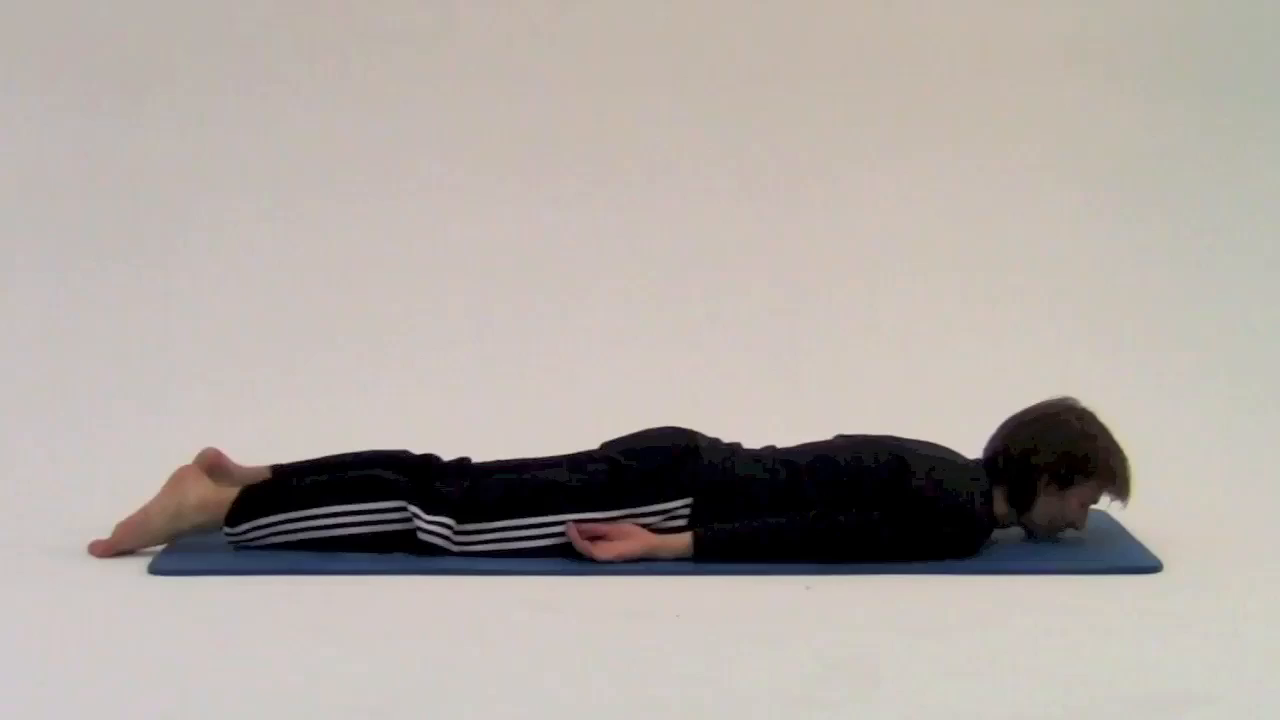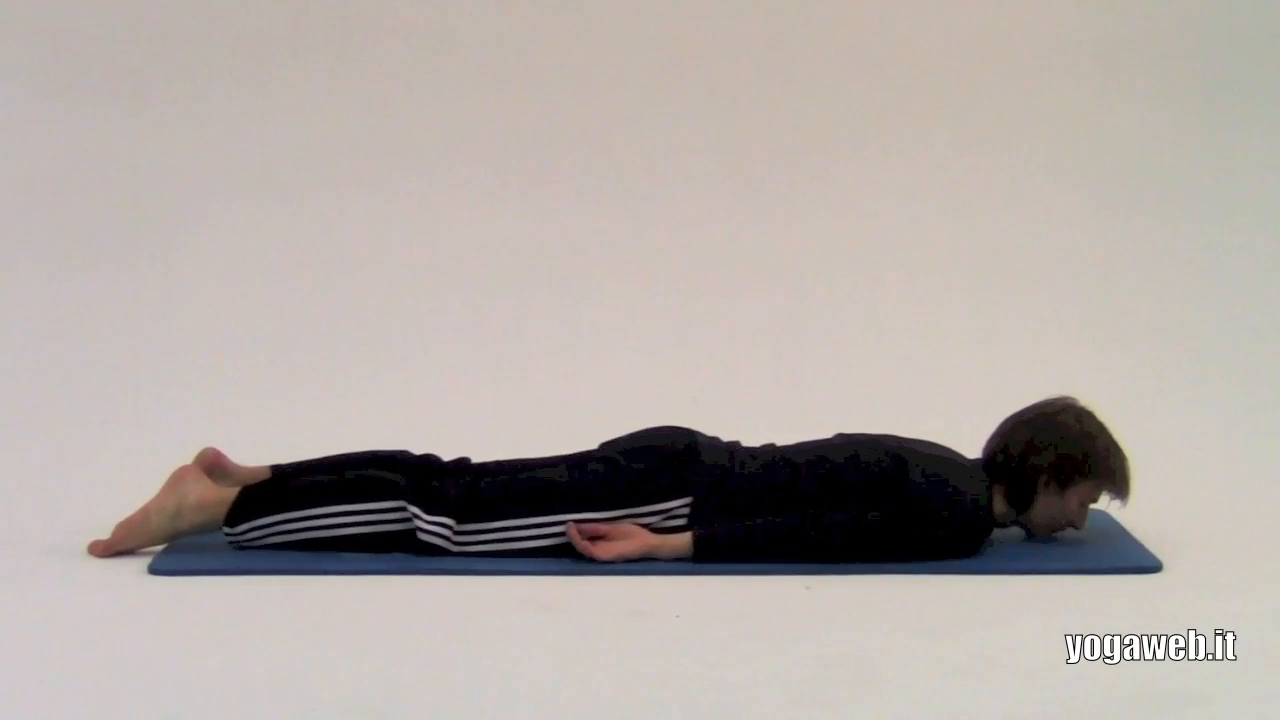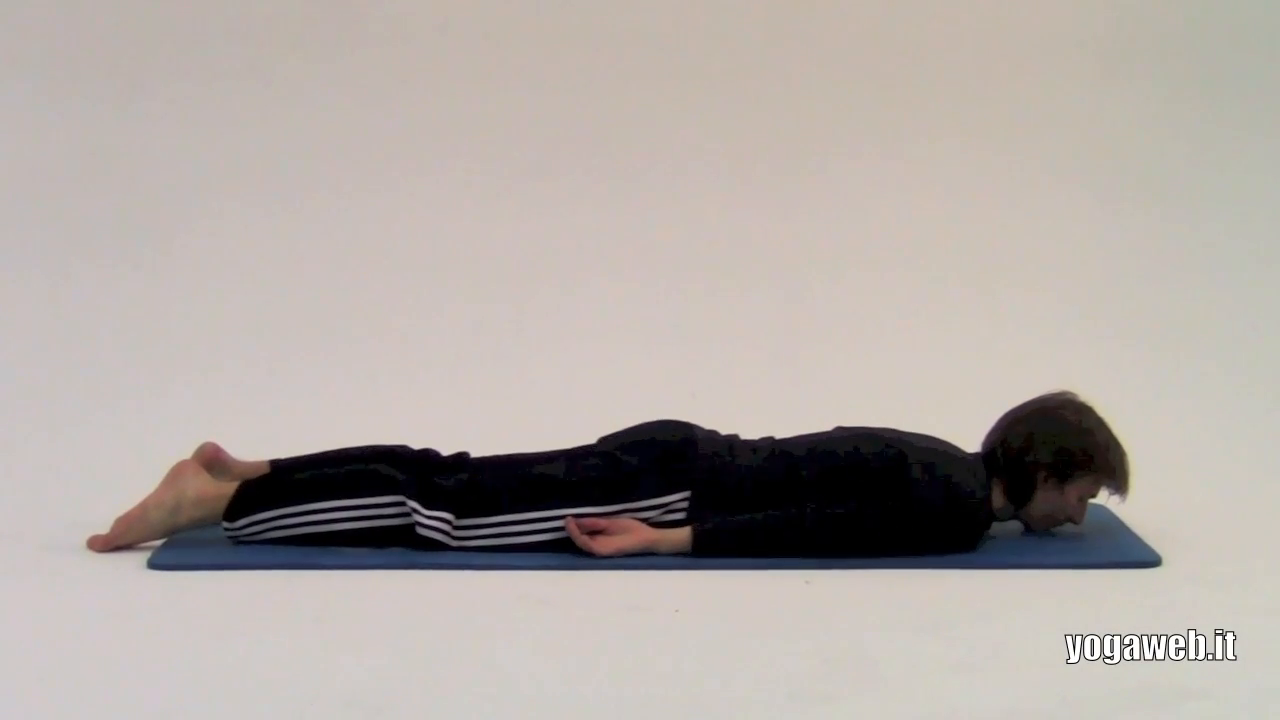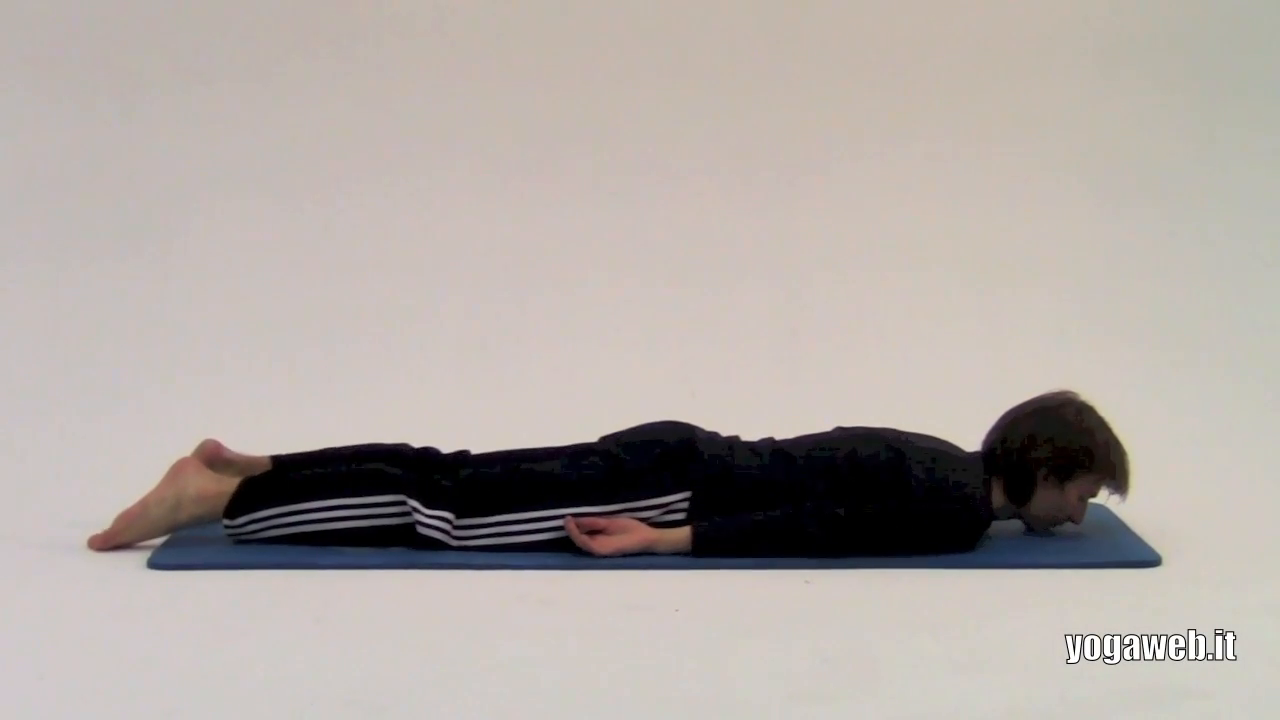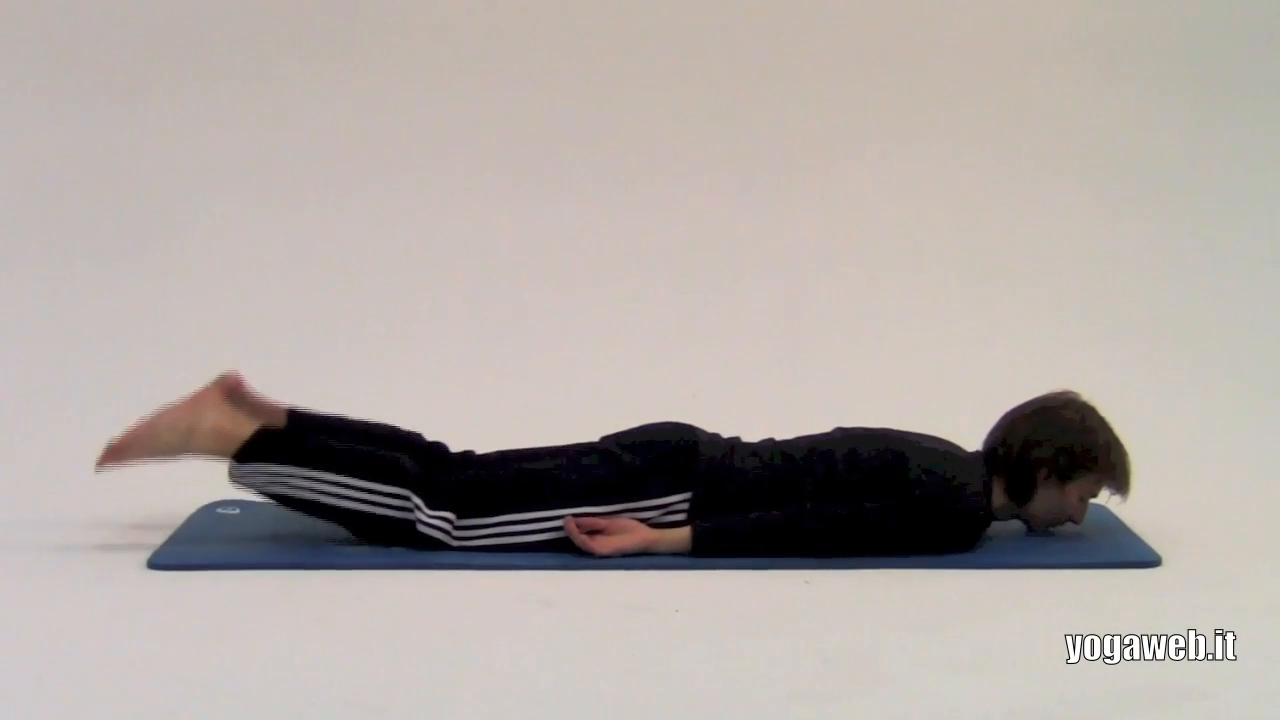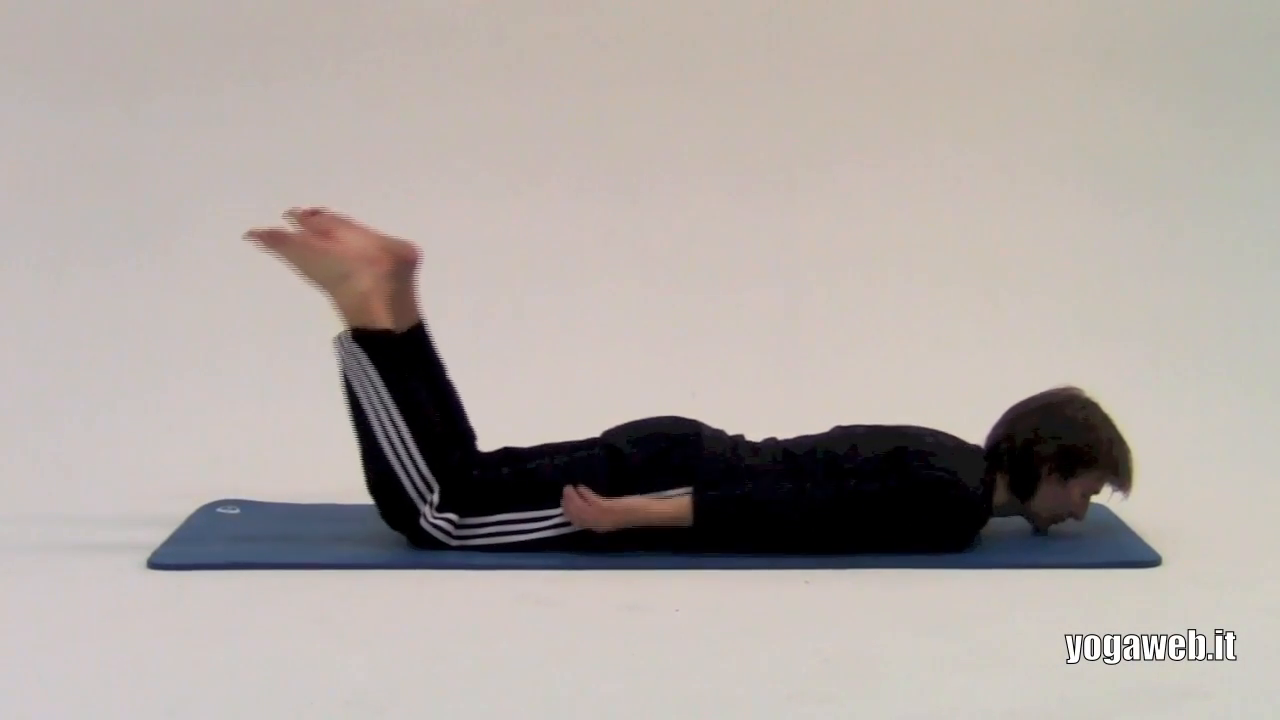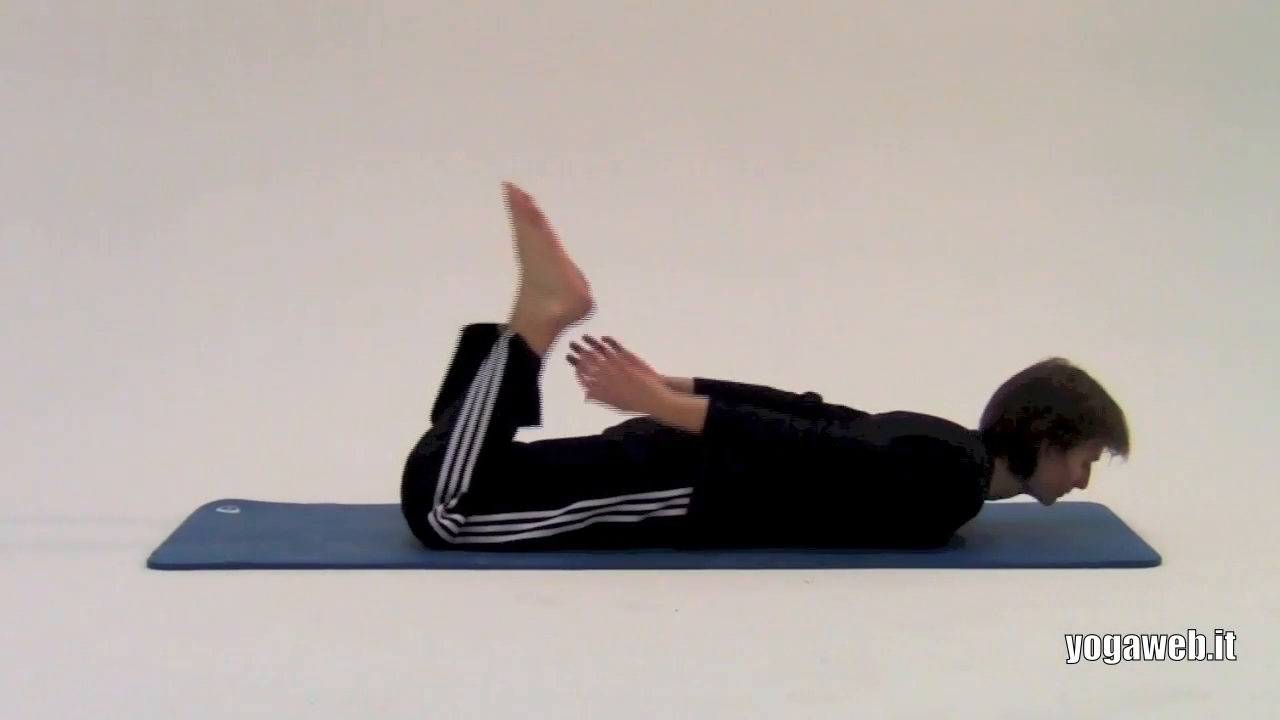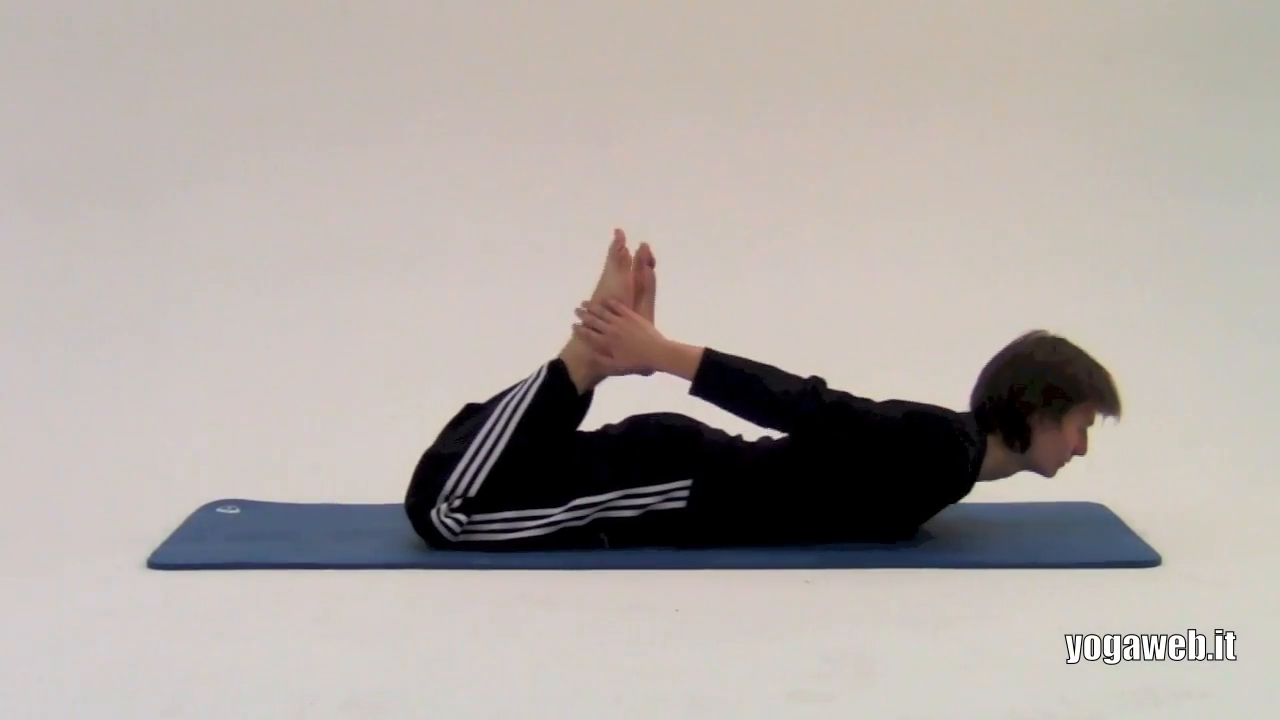
dt=0.7s
person 1, frame 1
left shoulder: (946, 468)
right shoulder: (964, 519)
right elbow: (813, 535)
right wrist: (673, 547)
left hip: (676, 467)
right hip: (673, 495)
left knee: (455, 484)
right knee: (449, 518)
left ankle: (249, 474)
right ankle: (220, 503)
person 1, frame 2
left shoulder: (944, 469)
right shoulder: (960, 517)
right elbow: (813, 535)
right wrist: (670, 548)
left hip: (672, 462)
right hip: (670, 492)
left knee: (450, 487)
right knee: (452, 517)
left ankle: (248, 477)
right ankle: (219, 504)
person 1, frame 3
left shoulder: (945, 461)
right shoulder: (961, 512)
right elbow: (810, 529)
right wrist: (671, 541)
left hip: (674, 458)
right hip: (671, 486)
left knee: (451, 479)
right knee: (450, 511)
left ankle: (249, 472)
right ankle: (218, 498)
person 1, frame 4
left shoulder: (944, 463)
right shoulder: (959, 510)
right elbow: (813, 528)
right wrist: (670, 542)
left hip: (674, 461)
right hip: (674, 493)
left knee: (453, 479)
right knee: (448, 510)
left ankle: (246, 467)
right ankle: (219, 498)
person 1, frame 5
left shoulder: (946, 464)
right shoulder: (959, 513)
right elbow: (814, 528)
right wrist: (666, 541)
left hip: (672, 464)
right hip: (668, 492)
left knee: (445, 473)
right knee: (435, 512)
left ankle: (254, 415)
right ankle: (226, 433)
person 1, frame 6
left shoulder: (948, 459)
right shoulder: (954, 507)
right elbow: (806, 510)
right wrist: (650, 516)
left hip: (675, 456)
right hip: (675, 483)
left knee: (456, 477)
right knee: (438, 507)
left ankle: (388, 293)
right ankle: (368, 299)
person 1, frame 7
left shoulder: (945, 447)
right shoulder: (952, 483)
left elbow: (805, 417)
right elbow: (813, 460)
left wrist: (664, 394)
right wrist: (664, 398)
left hip: (674, 463)
right hip: (670, 488)
right knee: (437, 504)
right ankle: (541, 315)
person 1, frame 8
left shoulder: (942, 437)
right shoulder: (947, 450)
left elbow: (808, 400)
right elbow: (811, 412)
left wrist: (661, 355)
right wrist: (666, 354)
left hip: (677, 466)
right hip: (669, 483)
right knee: (443, 506)
